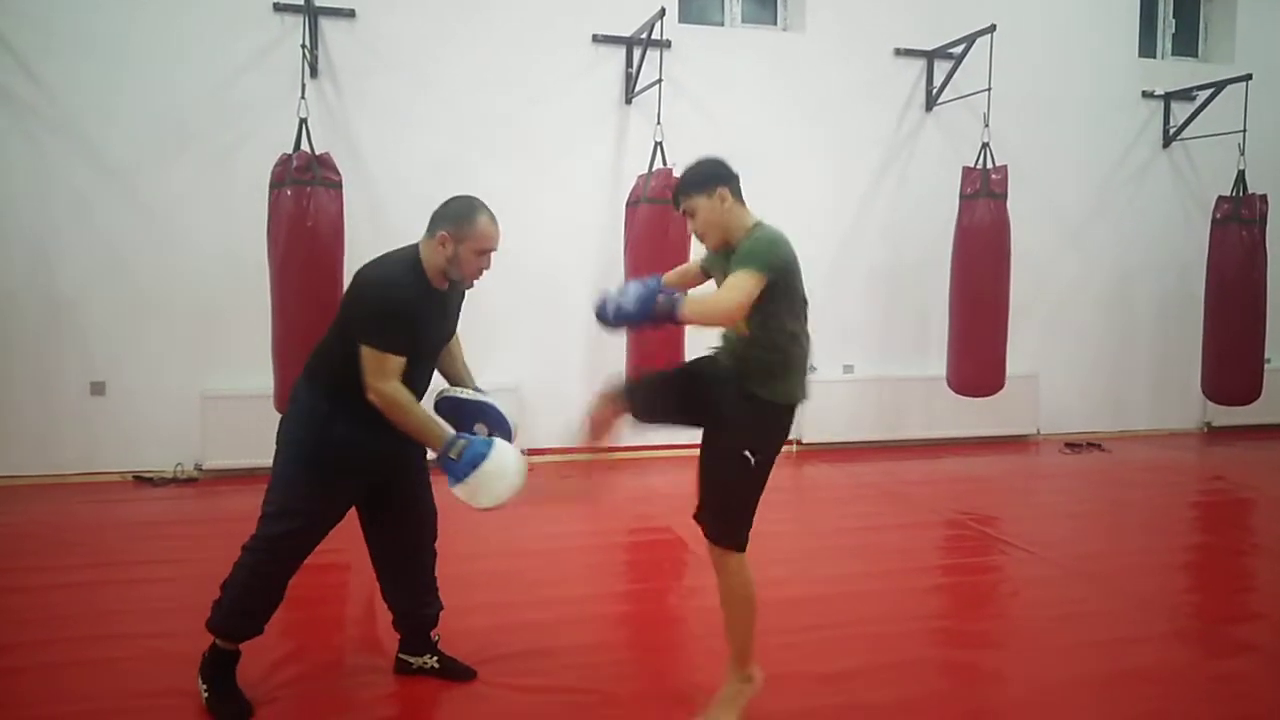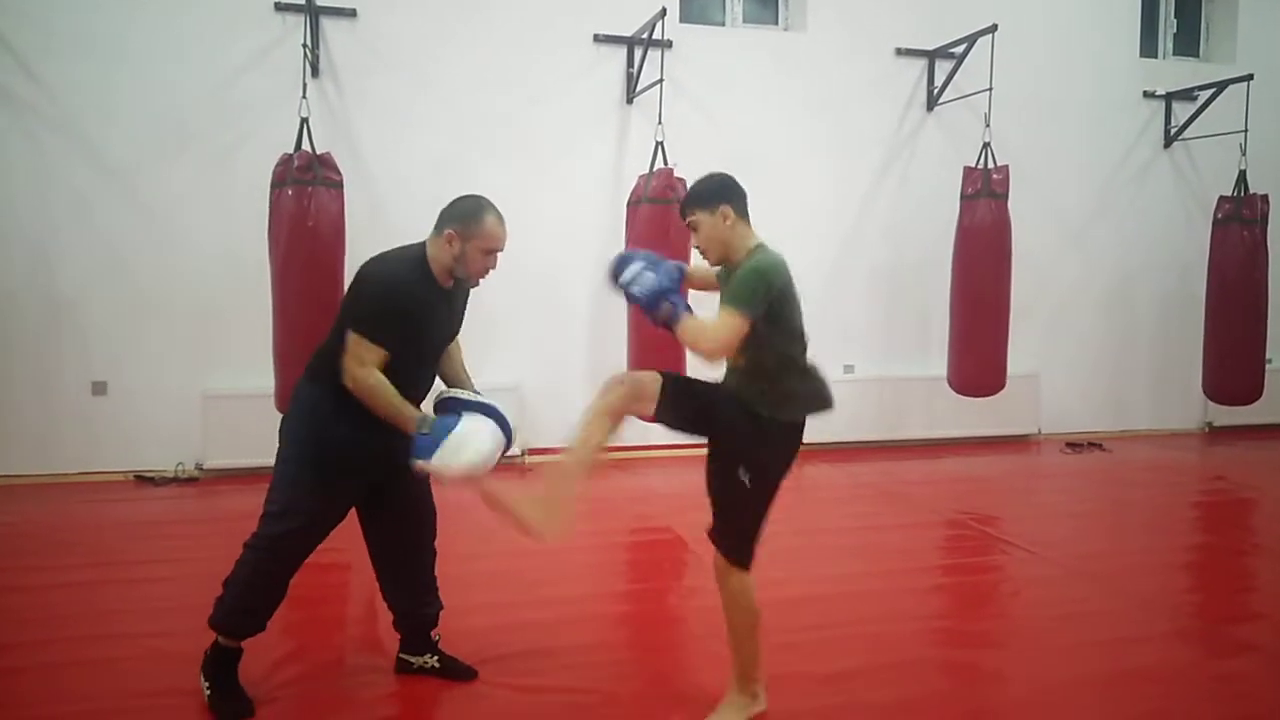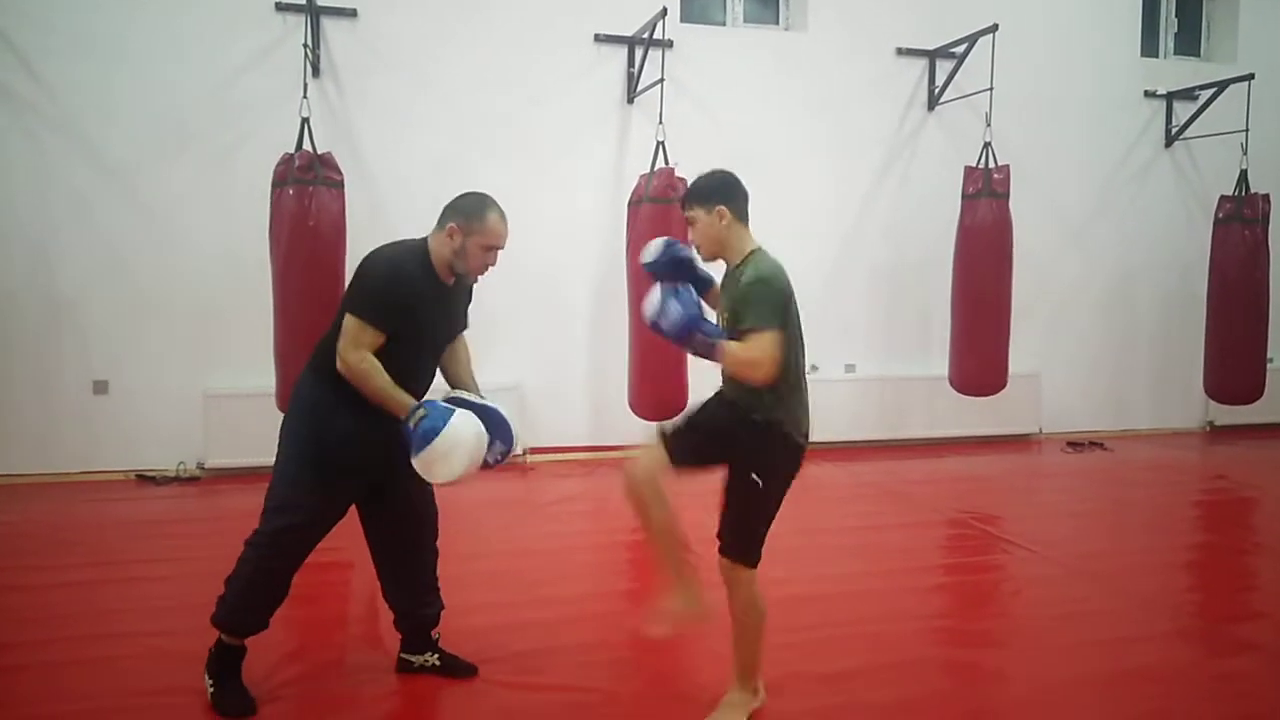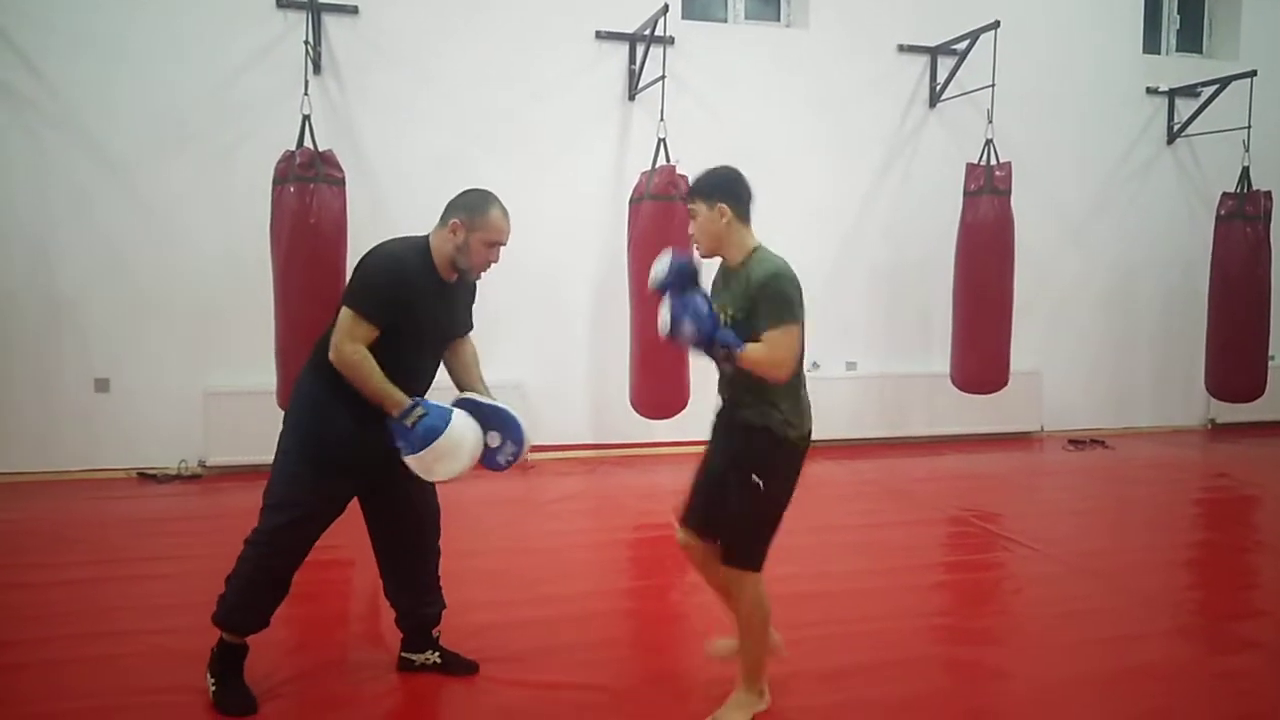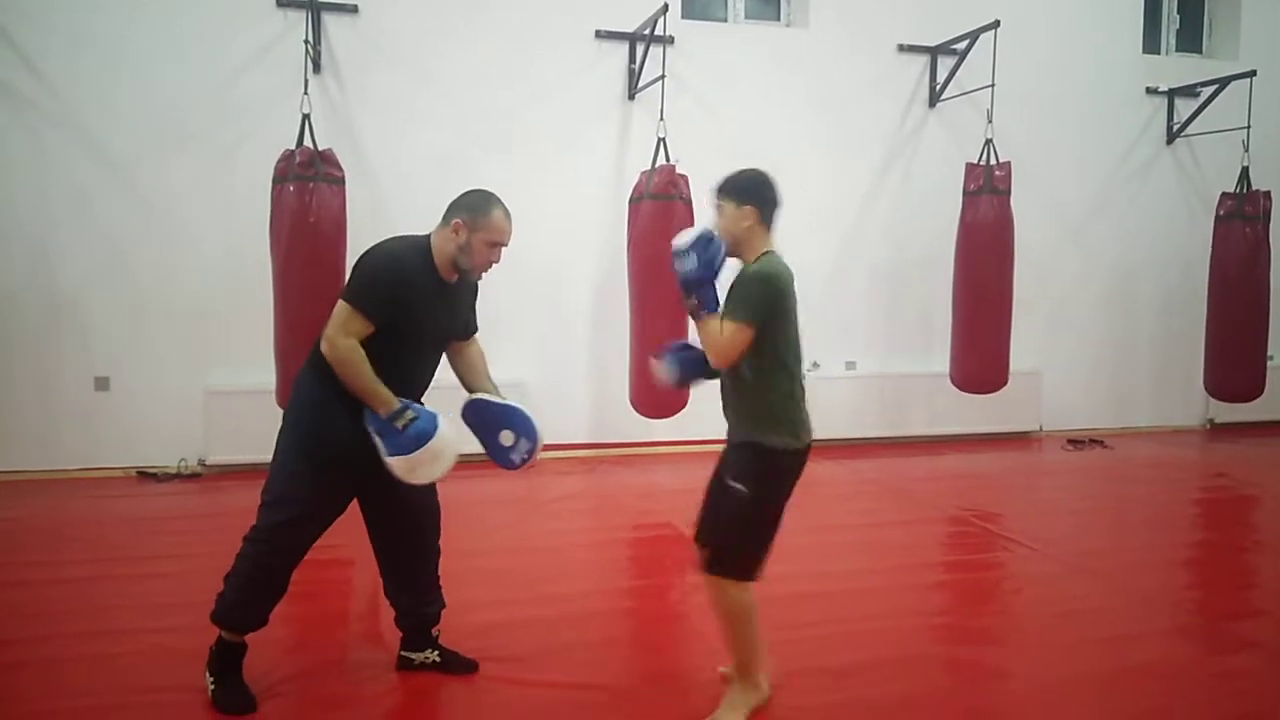
dt=0.1s
person 1, frame 1
left shoulder: (764, 244)
right shoulder: (730, 246)
left elbow: (731, 308)
right elbow: (680, 276)
left wrist: (655, 306)
right wrist: (640, 296)
left hip: (762, 398)
right hip: (727, 381)
left knee: (723, 544)
right knee: (610, 402)
person 1, frame 2
left shoulder: (761, 272)
right shoulder: (740, 267)
left elbow: (715, 343)
right elbow: (695, 278)
left wrist: (661, 303)
right wrist: (652, 273)
left hip: (767, 428)
right hip: (737, 402)
left knee: (729, 563)
right knee: (621, 390)
right ankle: (544, 507)
person 1, frame 3
left shoulder: (764, 279)
right shoulder: (736, 271)
left elbow: (759, 368)
right elbow: (723, 311)
left wrist: (692, 330)
right wrist: (685, 278)
left hip: (772, 432)
right hip: (734, 410)
left knee: (736, 562)
right knee: (640, 470)
right ankle: (686, 588)
person 1, frame 4
left shoulder: (771, 276)
right shoulder: (730, 270)
left elbow: (780, 365)
right elbow: (730, 330)
left wrist: (713, 335)
right wrist: (687, 295)
left hip: (773, 437)
right hip: (738, 421)
left knee: (741, 567)
right knee: (695, 541)
right ankle: (758, 636)
person 1, frame 5
left shoulder: (757, 277)
right shoulder: (764, 271)
left elbow: (723, 353)
left wrist: (697, 292)
right wrist: (694, 360)
left hip: (765, 445)
right hip: (760, 439)
left knee: (724, 570)
right knee: (720, 555)
right ankle: (751, 670)
person 2, frame 1
left shoulder: (451, 284)
right shoulder: (386, 284)
right elbow: (382, 386)
left wrist: (470, 394)
right wrist: (446, 442)
left hip: (390, 429)
right hip: (326, 425)
left knee: (412, 532)
right knee: (282, 541)
left ankle: (417, 646)
right ankle: (219, 661)
person 2, frame 2
left shoulder: (455, 283)
right shoulder: (390, 280)
right elbow: (359, 373)
left wrist: (468, 397)
right wrist: (424, 427)
left hip: (390, 427)
right hip: (328, 423)
left knee: (412, 532)
right knee: (284, 539)
left ankle: (418, 645)
right ankle: (221, 659)
person 2, frame 3
left shoulder: (458, 282)
right shoulder: (391, 270)
left elbow: (450, 340)
right elbow: (351, 357)
left wrist: (472, 399)
right wrist: (412, 411)
left hip: (393, 423)
right hip: (330, 419)
left knee: (413, 530)
right knee: (285, 535)
left ankle: (419, 644)
right ankle: (225, 657)
person 2, frame 4
left shoulder: (462, 280)
right shoulder: (391, 266)
left elbow: (456, 340)
right elbow: (344, 350)
left wrist: (481, 402)
right wrist: (405, 408)
left hip: (393, 420)
right hip: (329, 416)
left knee: (415, 528)
right knee: (284, 533)
left ankle: (419, 642)
right ankle: (227, 655)
person 2, frame 5
left shoulder: (463, 283)
right shoulder: (390, 264)
left elbow: (462, 344)
right elbow: (336, 342)
left wrist: (494, 403)
right wrist: (388, 407)
left hip: (396, 421)
right hip: (330, 413)
left knee: (416, 526)
right knee: (282, 532)
left ankle: (419, 642)
right ankle: (226, 654)
